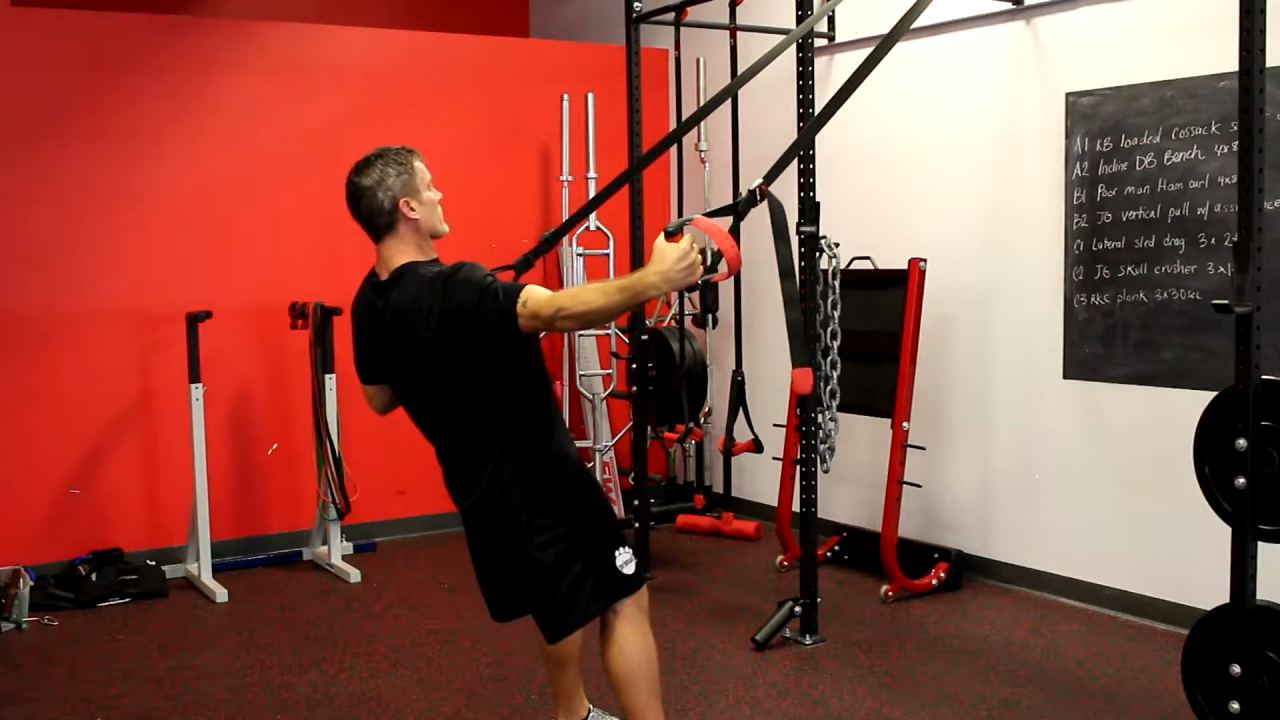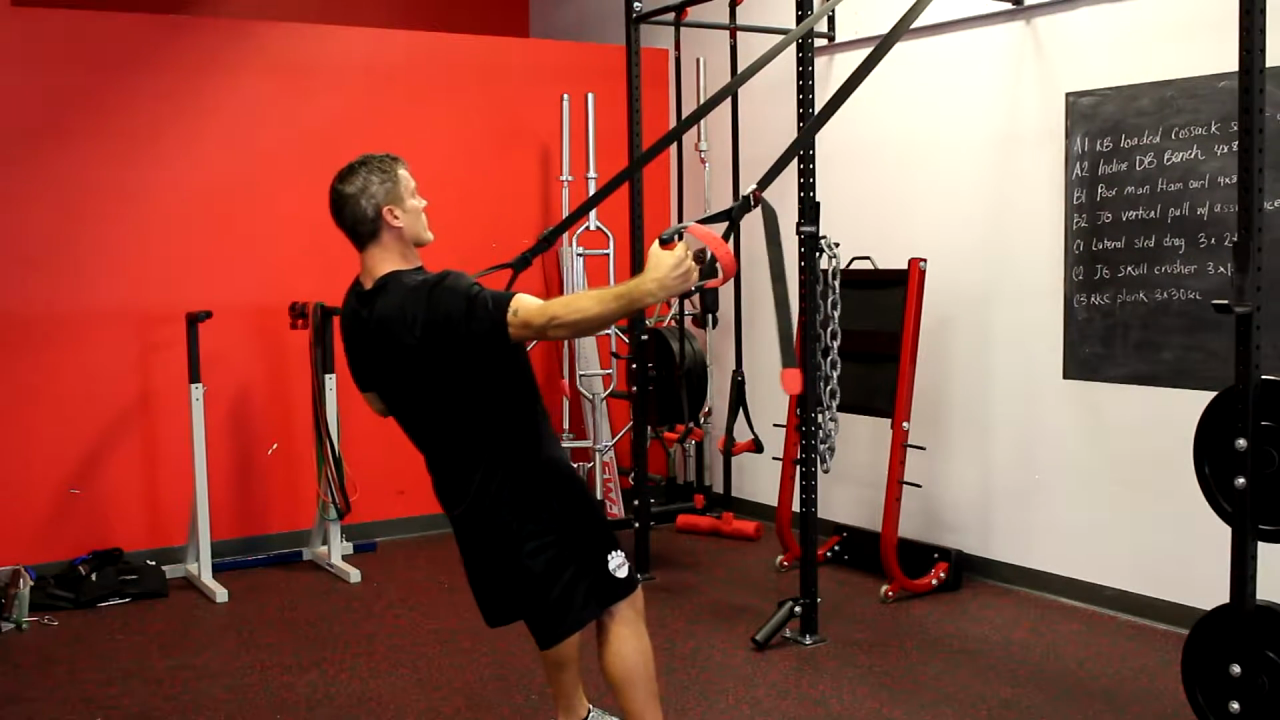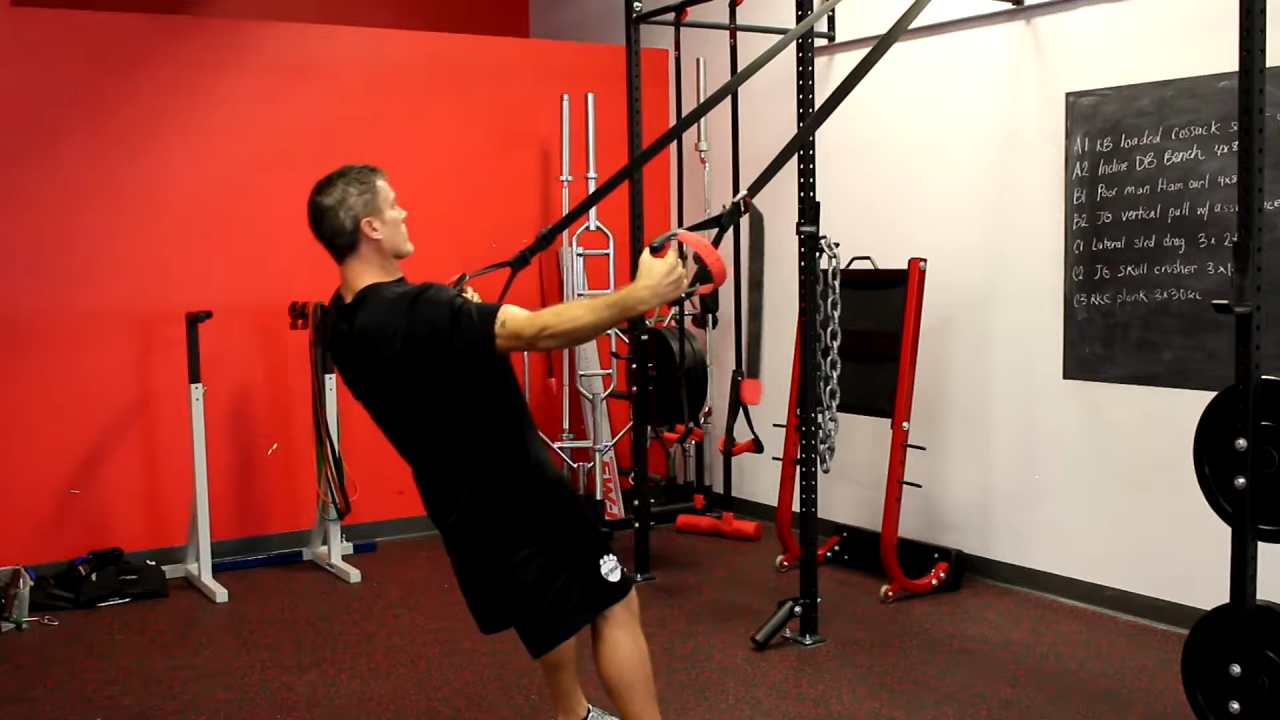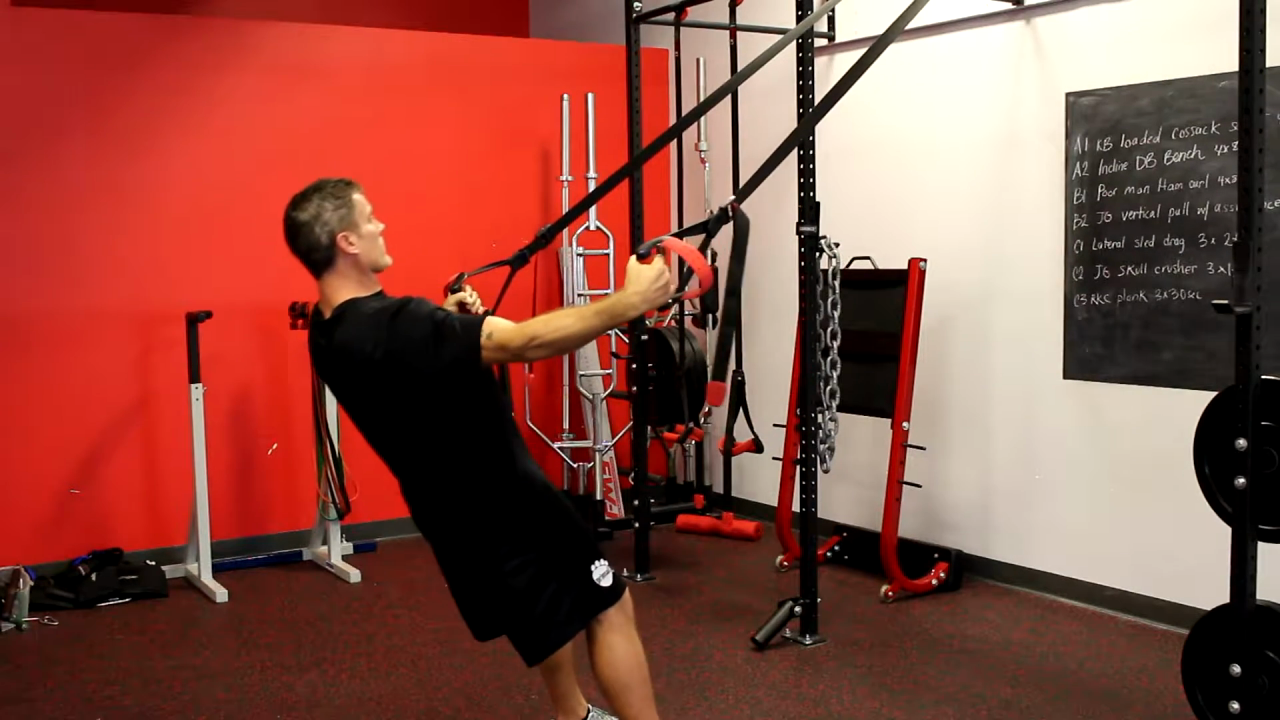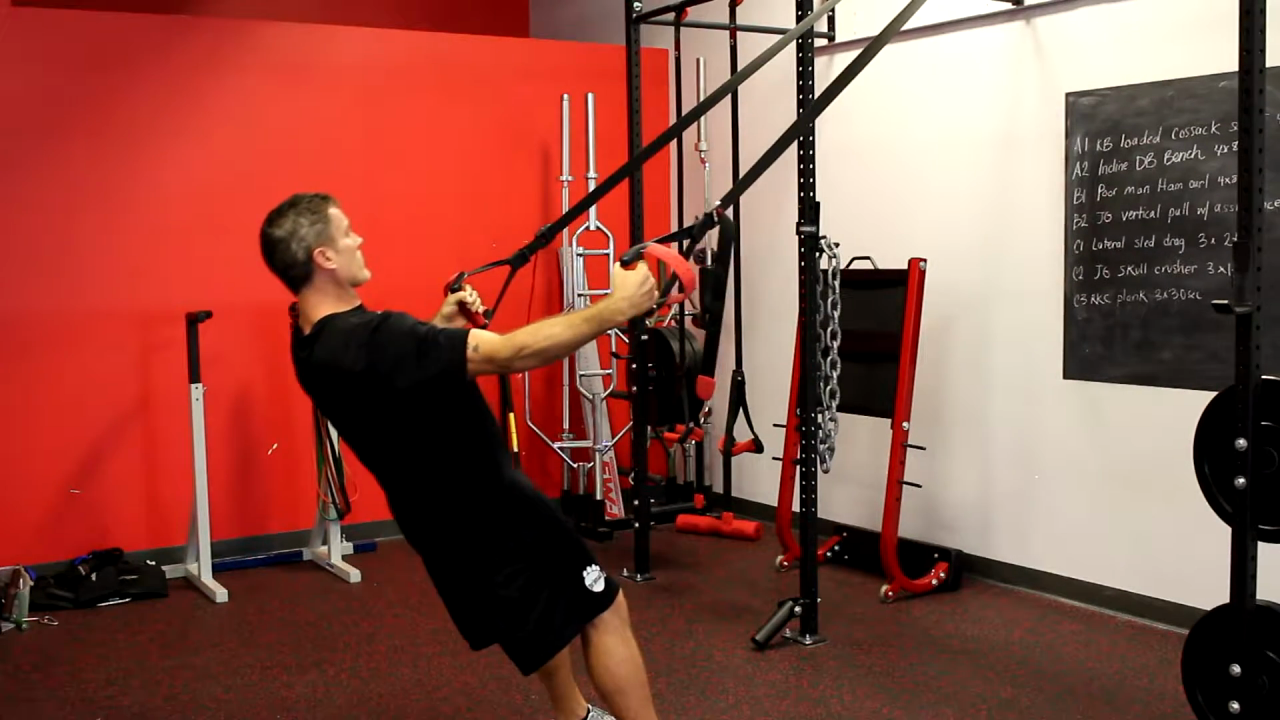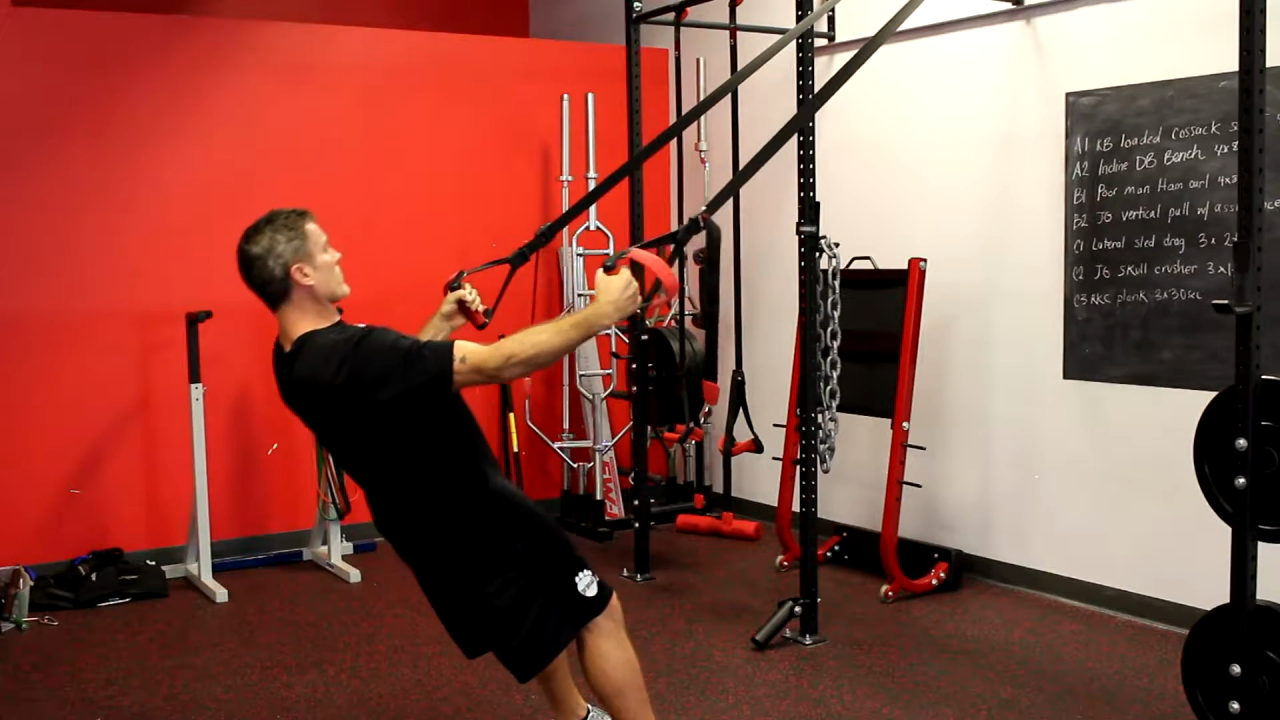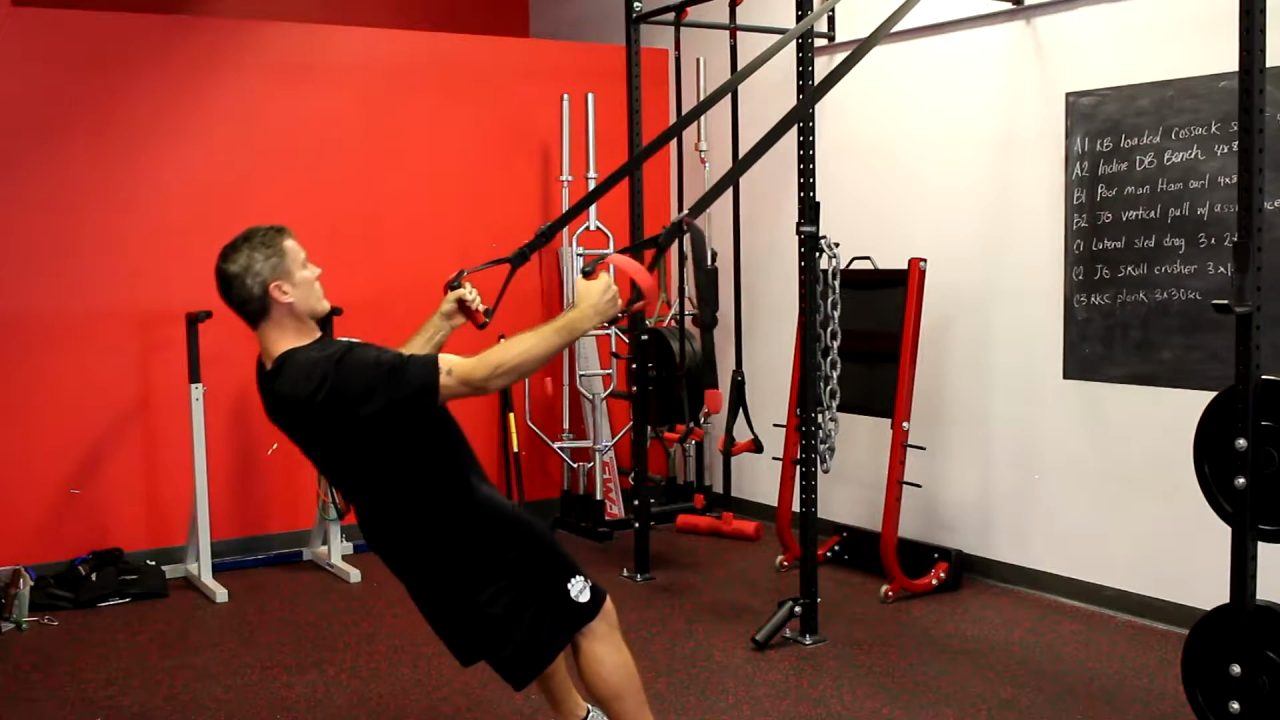
dt=0.2s
person 1, frame 1
left shoulder: (371, 304)
right shoulder: (450, 291)
left elbow: (381, 398)
right elbow: (559, 312)
right wrist: (656, 279)
left hip: (483, 484)
right hip: (533, 478)
left knee: (564, 597)
right knee: (625, 602)
person 1, frame 2
left shoulder: (360, 311)
right shoulder: (436, 299)
left elbow: (381, 401)
right elbow: (550, 320)
right wrist: (651, 286)
left hip: (473, 489)
right hip: (521, 484)
left knee: (561, 601)
right knee: (620, 604)
person 1, frame 3
left shoulder: (346, 321)
right shoulder: (415, 311)
right elbow: (539, 331)
right wrist: (642, 294)
left hip: (462, 498)
right hip: (509, 492)
left knee: (558, 603)
right knee: (615, 607)
person 1, frame 4
left shoulder: (331, 333)
right shoulder: (394, 326)
right elbow: (526, 342)
left wrist: (448, 323)
right wrist: (629, 301)
left hip: (450, 504)
right hip: (496, 500)
left knee: (553, 607)
right knee: (610, 610)
person 1, frame 5
left shoulder: (316, 345)
right shoulder: (373, 340)
right elbow: (512, 353)
left wrist: (440, 329)
right wrist: (616, 307)
left hip: (439, 512)
right hip: (483, 510)
left knee: (549, 611)
right knee: (604, 613)
person 1, frame 6
left shoulder: (299, 358)
right shoulder: (353, 356)
right elbow: (496, 363)
left wrist: (441, 326)
right wrist: (600, 312)
left hip: (428, 521)
right hip: (471, 520)
left knee: (544, 615)
right knee: (599, 616)
person 1, frame 7
left shoulder: (286, 373)
right shoulder: (336, 373)
right elbow: (481, 375)
left wrist: (440, 324)
right wrist: (582, 317)
left hip: (418, 529)
right hip: (458, 531)
left knee: (542, 617)
right knee: (594, 620)
